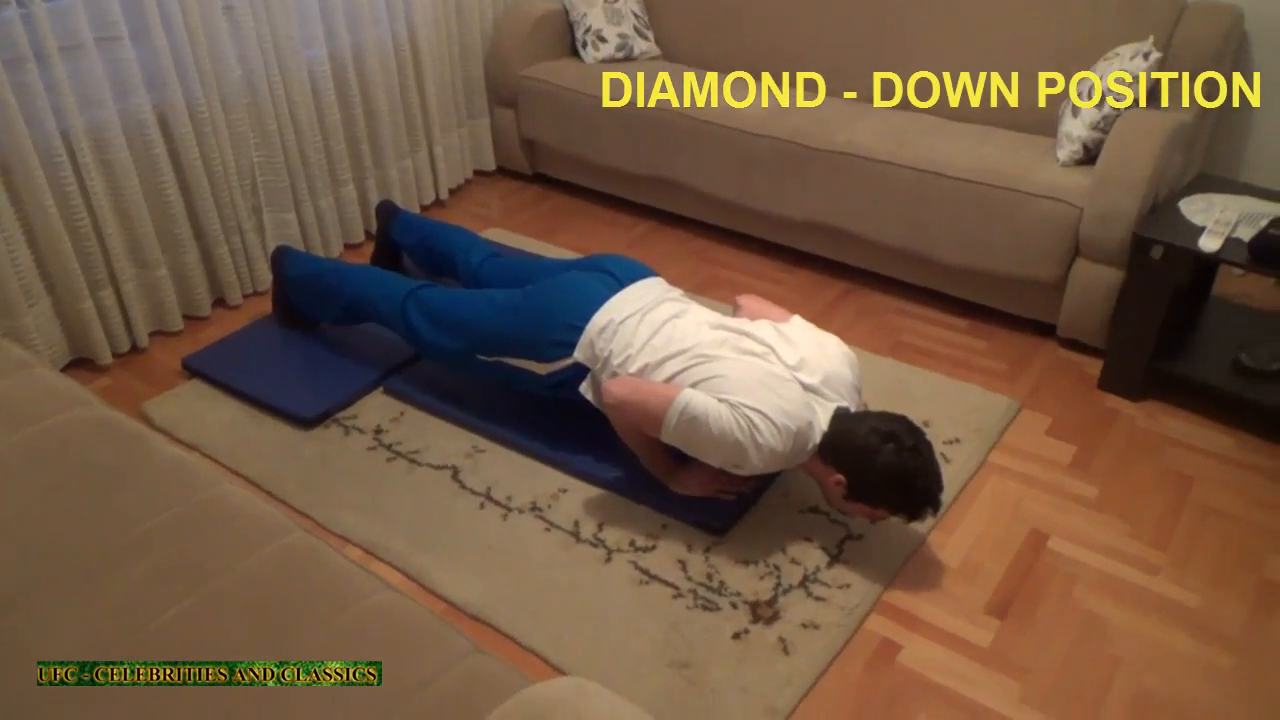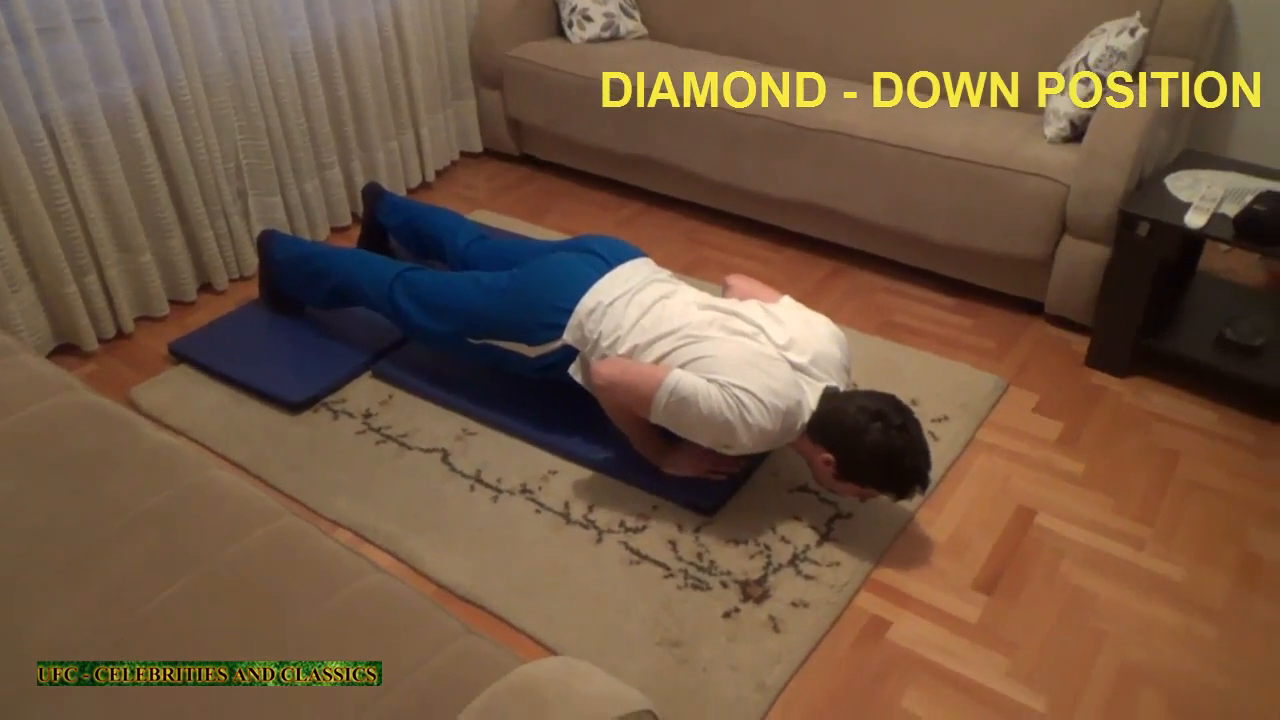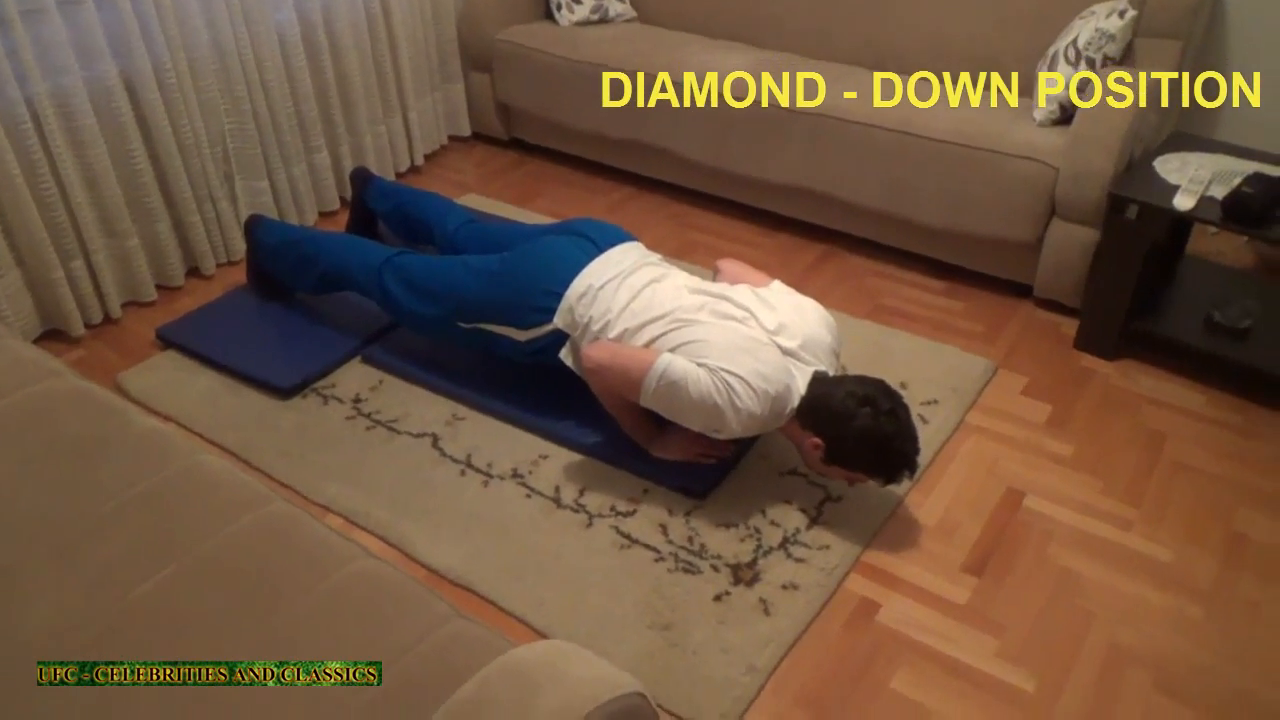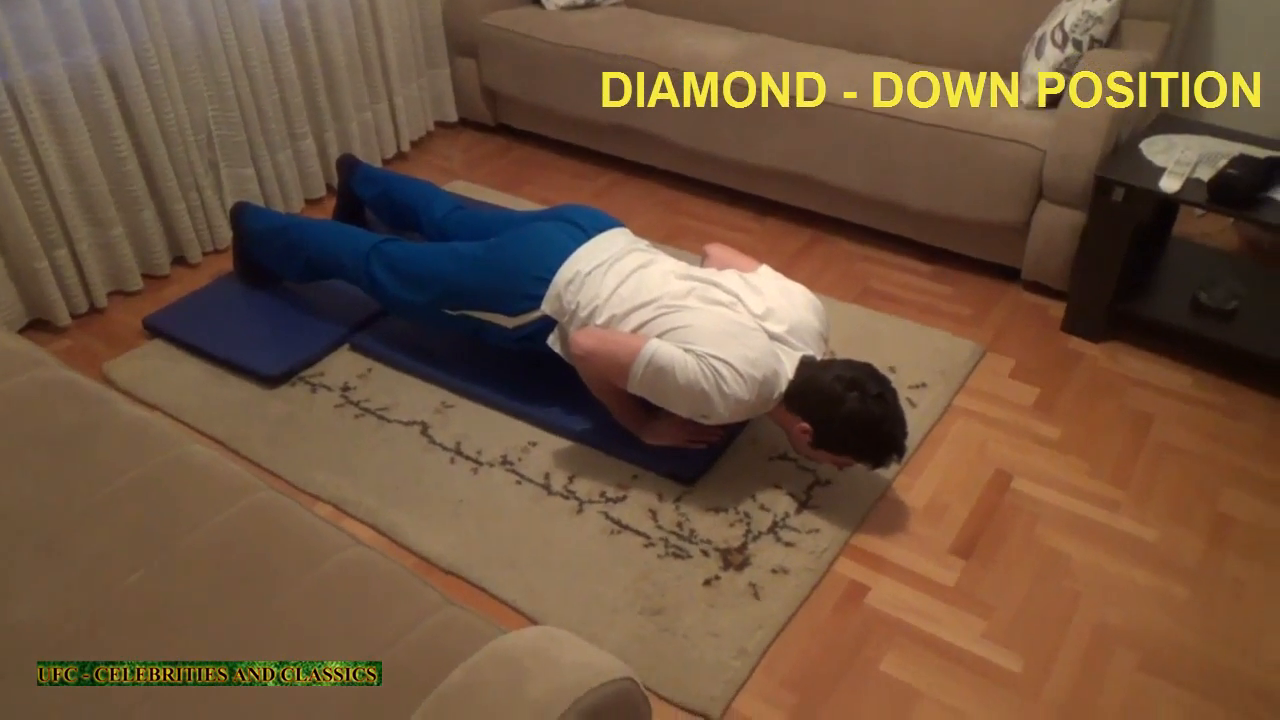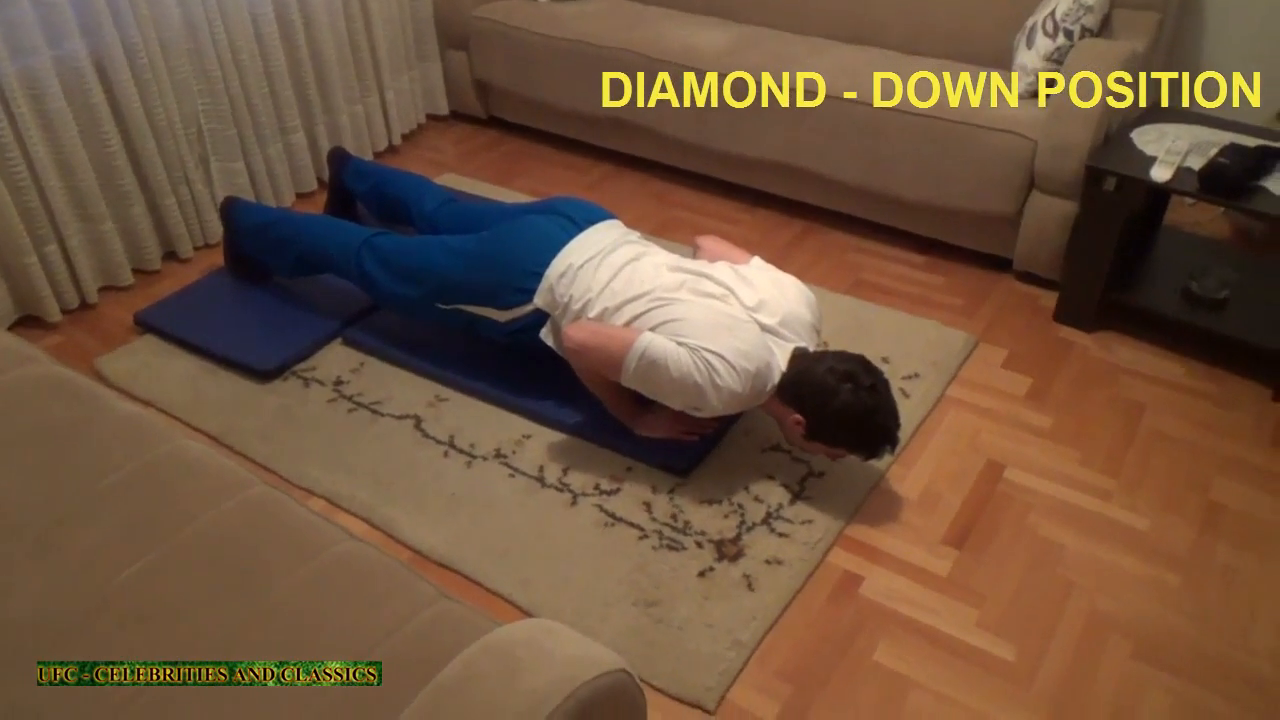
dt=0.3s
person 1, frame 1
left shoulder: (840, 366)
right shoulder: (759, 437)
left elbow: (748, 301)
right elbow: (621, 397)
right wrist: (674, 477)
left hip: (629, 289)
right hip: (576, 336)
left knee: (489, 270)
right knee: (427, 317)
left ankle: (400, 227)
right ankle: (299, 275)
person 1, frame 2
left shoulder: (830, 347)
right shoulder: (749, 418)
left elbow: (739, 281)
right elbow: (609, 376)
right wrist: (664, 456)
left hip: (619, 270)
right hip: (565, 316)
left knee: (476, 251)
right knee: (415, 299)
left ankle: (387, 210)
right ankle: (287, 257)
person 1, frame 3
left shoulder: (819, 329)
right shoulder: (737, 401)
left elbow: (729, 265)
right elbow: (599, 359)
right wrist: (654, 440)
left hip: (609, 253)
right hip: (557, 299)
left knee: (465, 235)
right knee: (405, 284)
left ankle: (375, 194)
right ankle: (274, 244)
person 1, frame 4
left shoulder: (807, 315)
right shoulder: (724, 387)
left elbow: (717, 251)
right elbow: (587, 346)
right wrist: (643, 426)
left hip: (595, 239)
right hip: (544, 284)
left knee: (453, 221)
right knee: (390, 270)
left ankle: (361, 180)
right ankle: (261, 230)
person 1, frame 5
left shoulder: (799, 306)
right shoulder: (719, 380)
left elbow: (709, 243)
right elbow: (580, 341)
right wrist: (637, 419)
left hip: (588, 232)
right hip: (536, 279)
left knee: (443, 214)
right knee: (383, 265)
left ankle: (353, 174)
right ankle: (251, 227)
